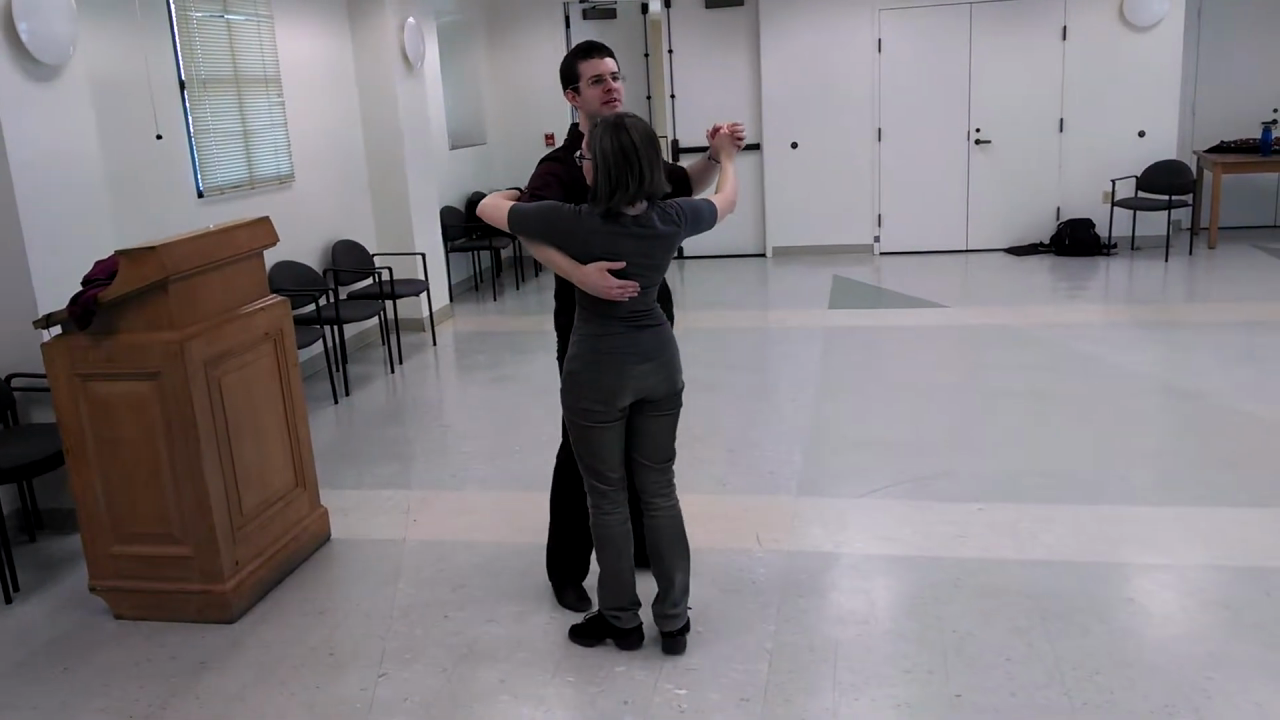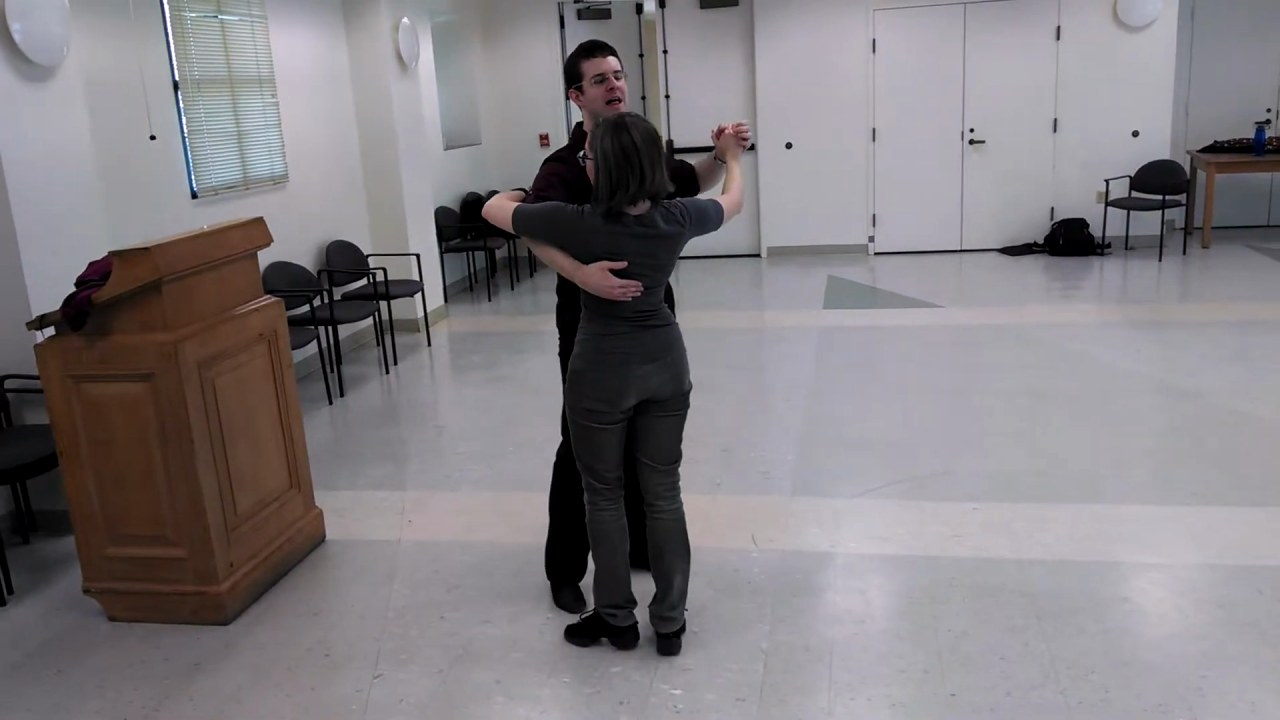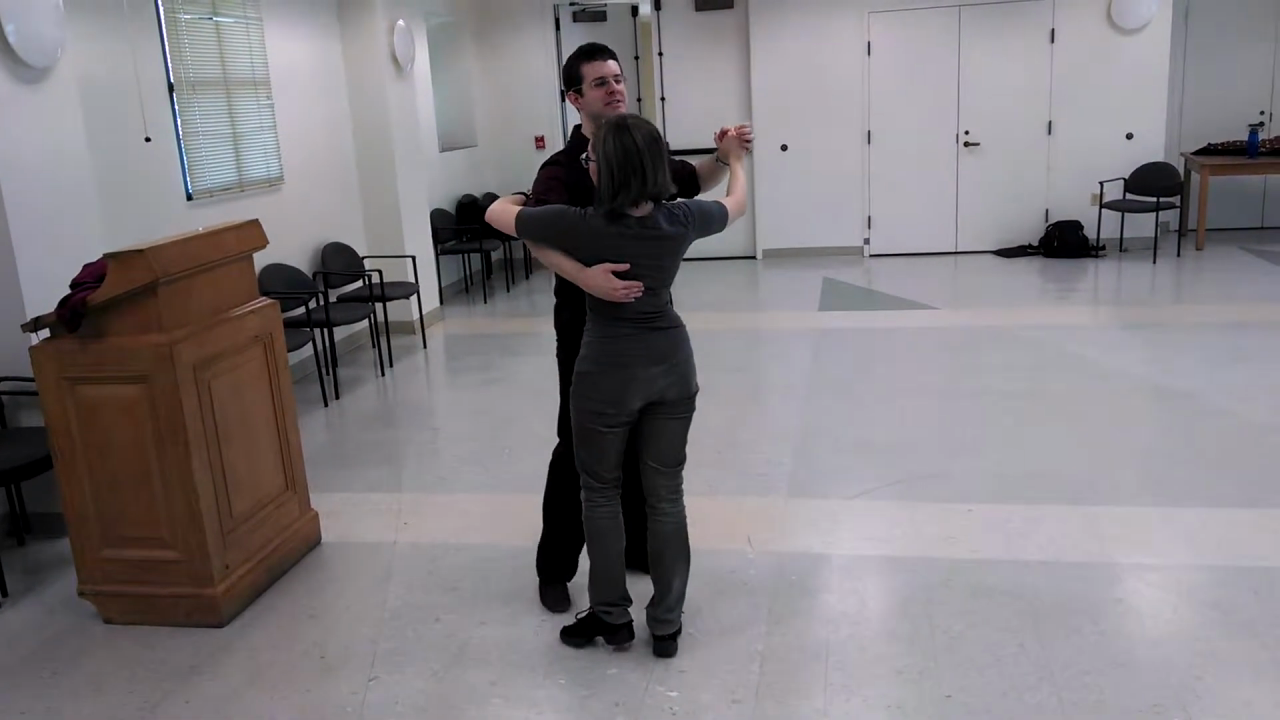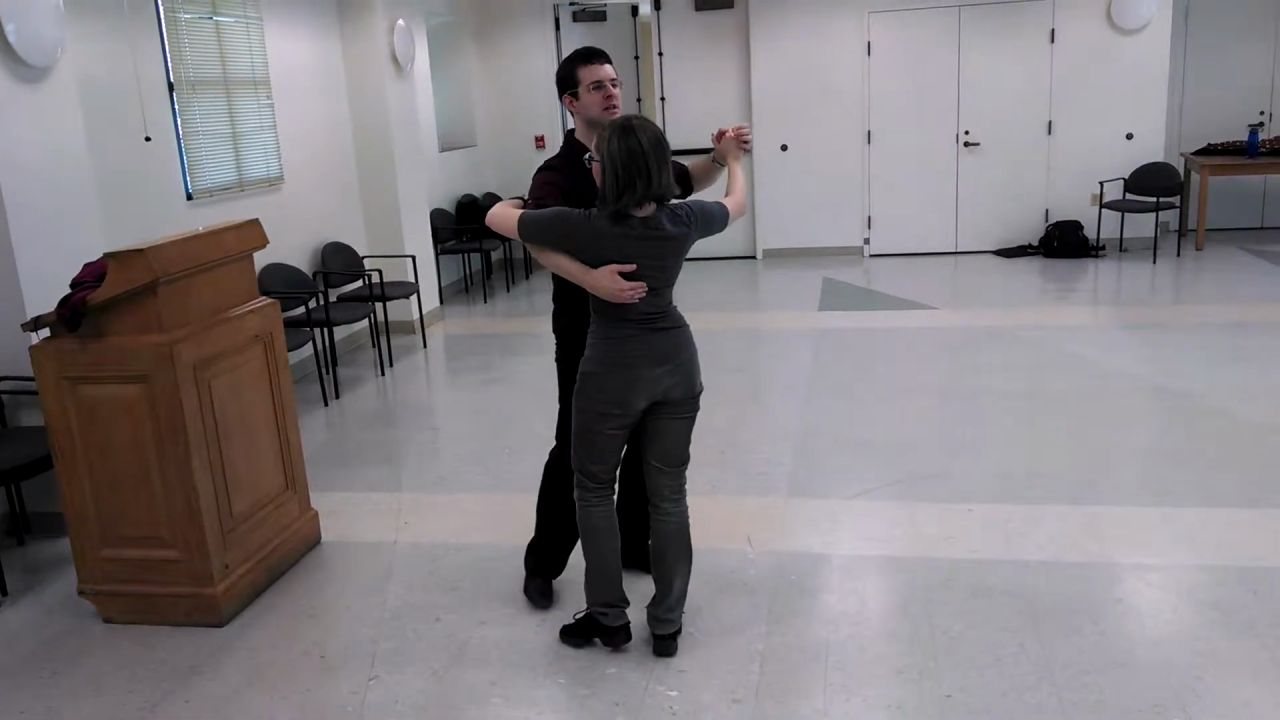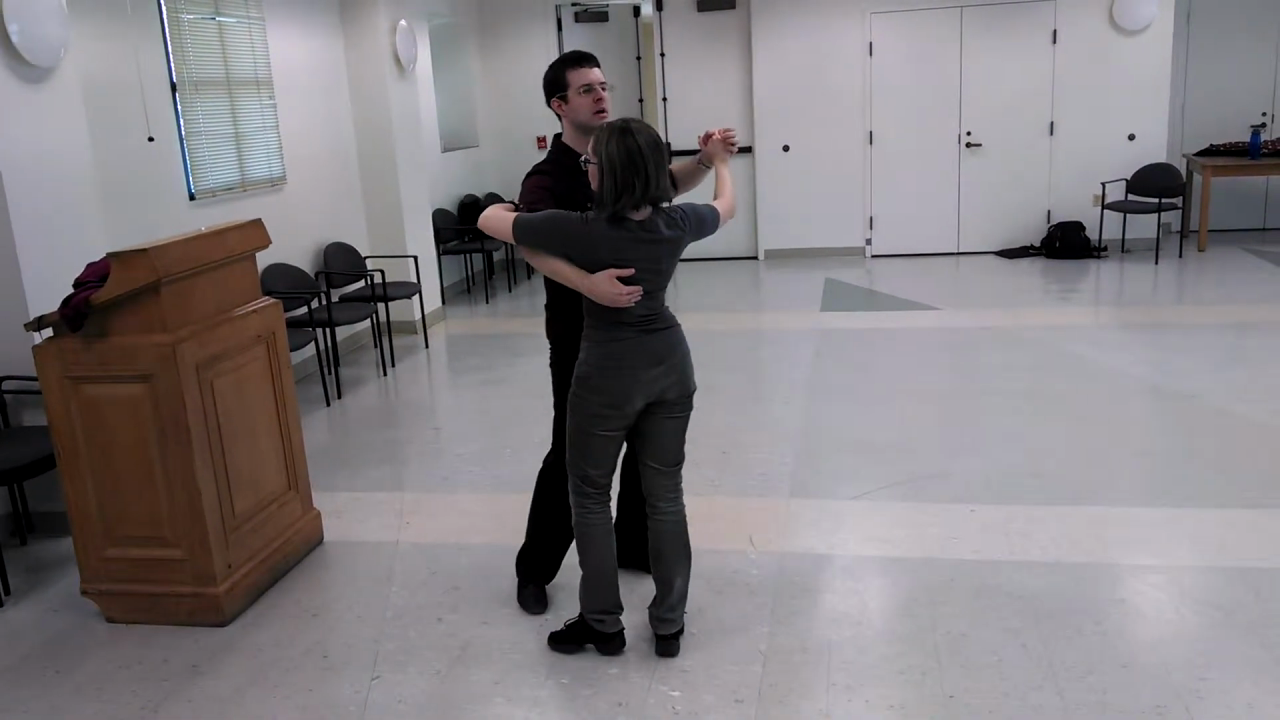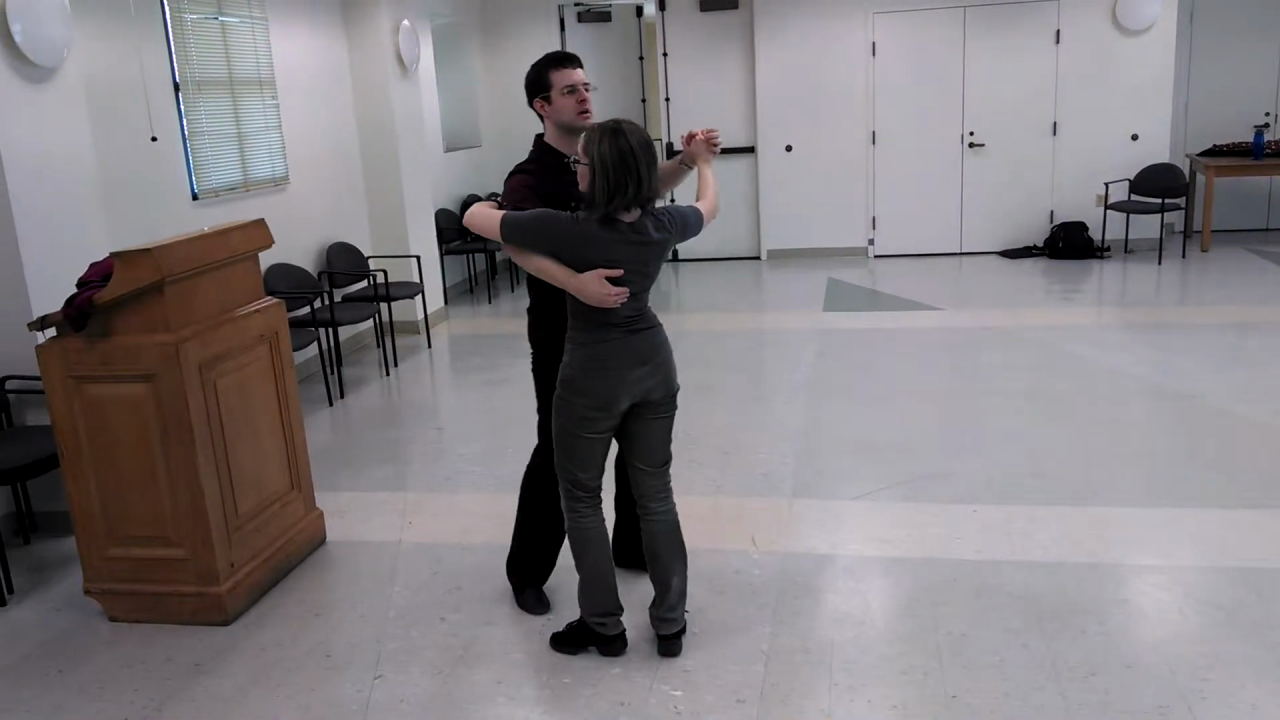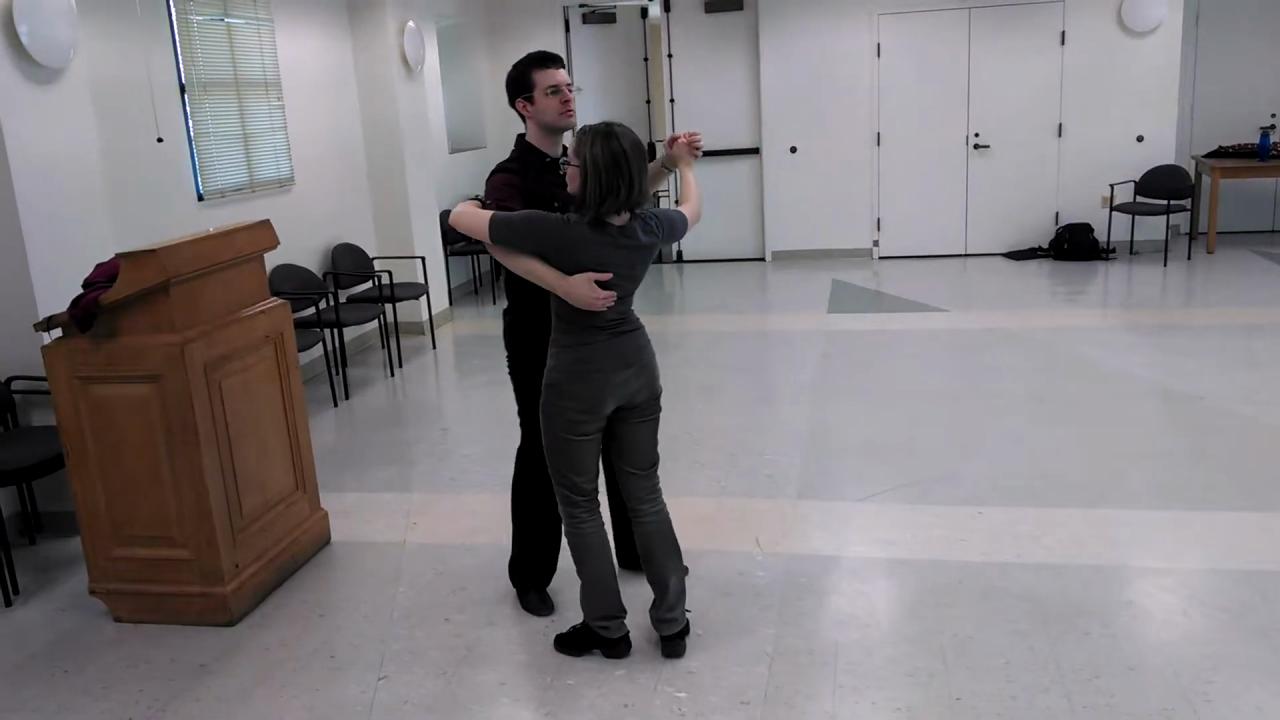
dt=0.2s
person 1, frame 1
right shoulder: (560, 168)
left elbow: (684, 186)
left wrist: (717, 155)
right wrist: (579, 274)
right knee: (584, 450)
left ankle: (641, 544)
right ankle: (566, 568)
person 1, frame 2
right shoulder: (564, 167)
left elbow: (691, 183)
left wrist: (722, 154)
right wrist: (580, 275)
right knee: (583, 449)
left ankle: (639, 543)
right ankle: (564, 569)
person 1, frame 3
right shoulder: (562, 170)
left elbow: (692, 181)
left wrist: (725, 155)
right wrist: (583, 277)
right hip: (588, 334)
right knee: (580, 450)
left ankle: (634, 545)
right ankle: (554, 567)
person 1, frame 4
right shoulder: (557, 175)
left elbow: (685, 181)
right elbow: (538, 239)
left wrist: (722, 157)
right wrist: (589, 279)
right hip: (587, 336)
left knee: (649, 442)
right knee: (578, 451)
left ankle: (631, 544)
right ankle: (543, 563)
person 1, frame 5
right shoulder: (547, 180)
left elbow: (670, 181)
right elbow: (531, 243)
left wrist: (707, 158)
right wrist: (586, 284)
right hip: (581, 340)
right knee: (573, 454)
left ankle: (631, 544)
right ankle: (534, 568)
person 1, frame 6
right shoulder: (529, 179)
left elbow: (650, 184)
right elbow: (516, 241)
left wrist: (689, 160)
right wrist: (574, 284)
right hip: (563, 341)
right knee: (558, 455)
left ankle: (632, 545)
right ankle: (527, 570)
person 1, frame 7
right shoulder: (511, 178)
right elbow: (501, 240)
left wrist: (669, 162)
right wrist: (563, 286)
right hip: (540, 343)
right knee: (543, 456)
left ankle: (636, 548)
right ankle: (530, 573)
person 2, frame 1
left shoulder: (575, 223)
right shoulder: (672, 218)
left elbow: (487, 209)
right elbow: (726, 201)
left wrist: (513, 192)
right wrist: (726, 157)
left hip: (597, 369)
right hip: (658, 360)
left knee: (607, 495)
right knee: (659, 490)
left ankle: (621, 619)
right ankle: (674, 619)
person 2, frame 2
left shoulder: (577, 224)
right shoulder: (677, 218)
left elbow: (493, 210)
right elbow: (732, 202)
left wrist: (519, 193)
right wrist: (732, 157)
left hip: (602, 370)
right hip: (664, 362)
left knee: (604, 493)
right knee: (663, 492)
left ankle: (616, 616)
right ankle: (670, 622)
person 2, frame 3
left shoulder: (580, 226)
right shoulder: (680, 220)
left elbow: (496, 213)
right elbow: (736, 204)
left wrist: (521, 196)
right wrist: (735, 159)
left hip: (608, 371)
right hip: (671, 363)
left knee: (600, 491)
right knee: (665, 495)
left ankle: (610, 614)
right ankle: (666, 625)
person 2, frame 4
left shoulder: (585, 228)
right shoulder: (683, 221)
left elbow: (496, 217)
right elbow: (736, 204)
left wrist: (520, 201)
right wrist: (732, 159)
left hip: (613, 372)
right hip: (676, 363)
left knee: (593, 490)
right knee: (668, 495)
left ankle: (608, 615)
right ankle: (667, 624)
person 2, frame 5
left shoulder: (581, 231)
right shoulder: (676, 223)
left elbow: (489, 221)
right elbow: (726, 207)
left wrist: (508, 205)
right wrist: (719, 161)
left hip: (609, 374)
right hip: (670, 366)
left knee: (590, 495)
right knee: (665, 496)
left ankle: (601, 622)
right ankle: (669, 624)
person 2, frame 6
left shoulder: (569, 231)
right shoulder: (663, 225)
left elbow: (474, 219)
right elbow: (708, 208)
left wrist: (492, 202)
right wrist: (702, 162)
left hip: (593, 376)
right hip: (654, 367)
left knee: (582, 499)
right knee: (655, 495)
left ankle: (603, 625)
right ankle: (670, 623)
person 2, frame 7
left shoulder: (559, 233)
right shoulder: (650, 228)
left elbow: (460, 218)
right elbow: (691, 211)
left wrist: (477, 201)
right wrist: (685, 164)
left hip: (578, 380)
right hip: (637, 369)
left knee: (579, 505)
right knee: (645, 496)
left ankle: (607, 627)
right ankle: (671, 622)
